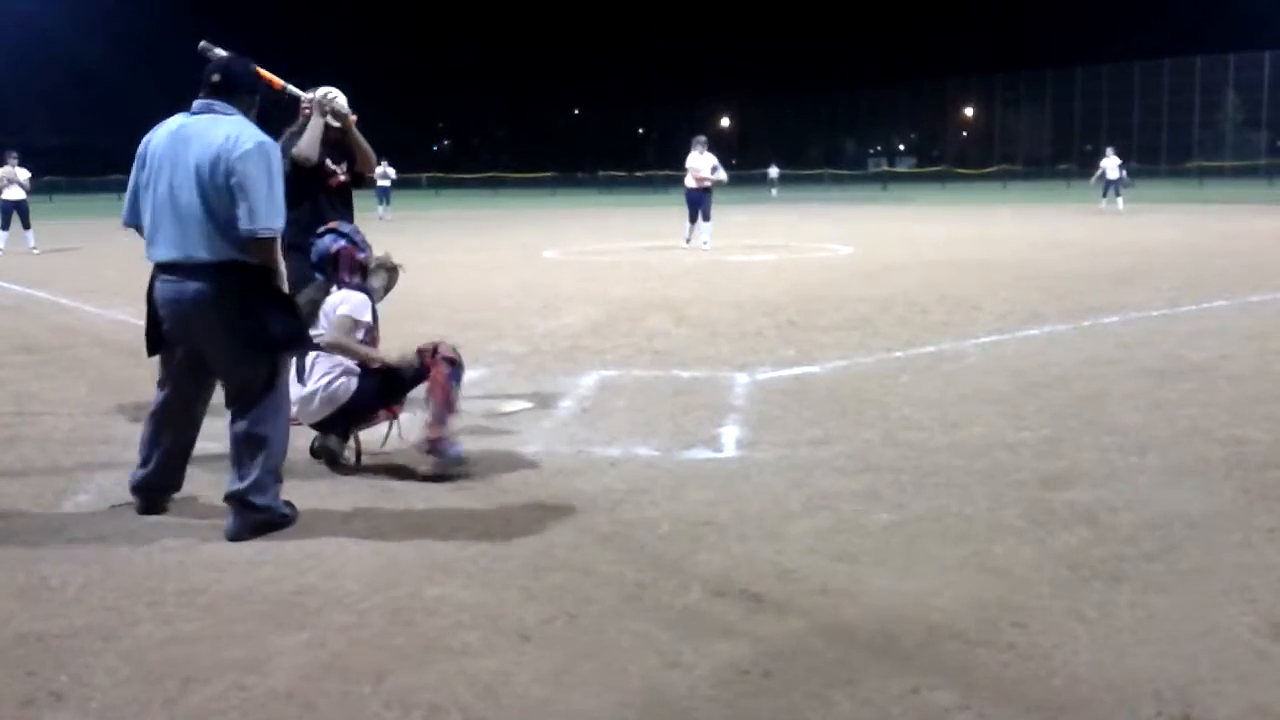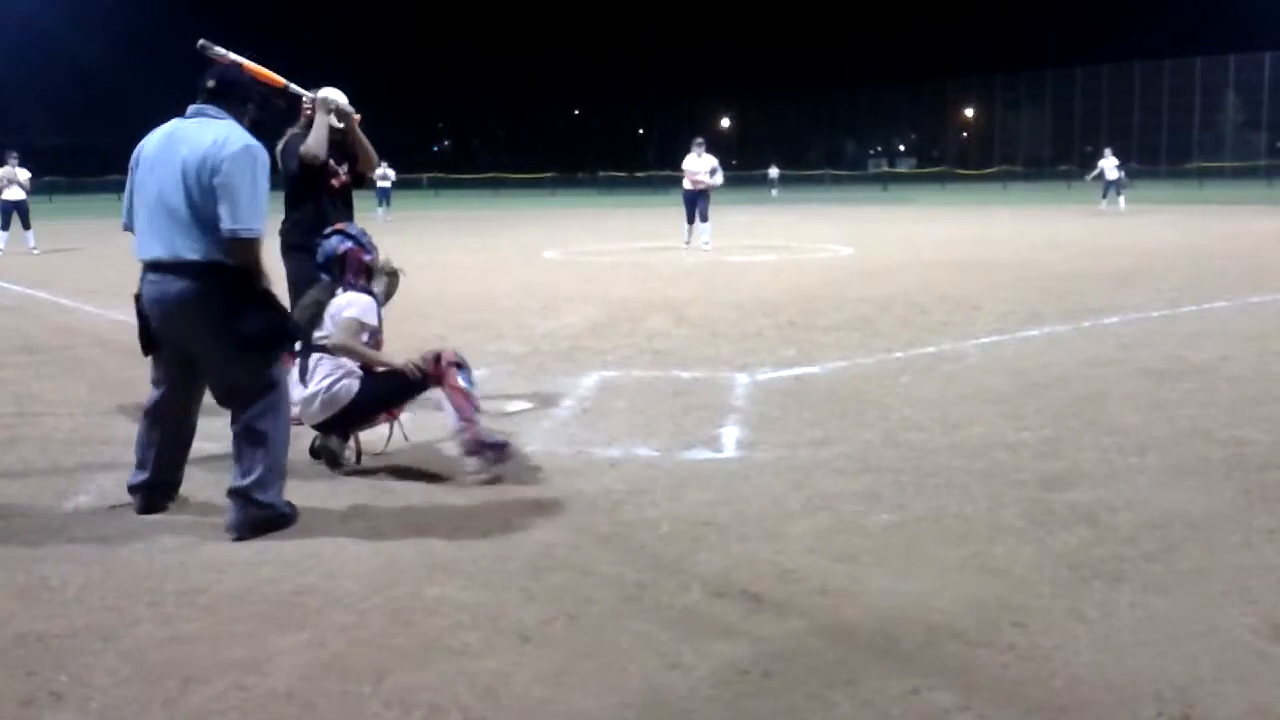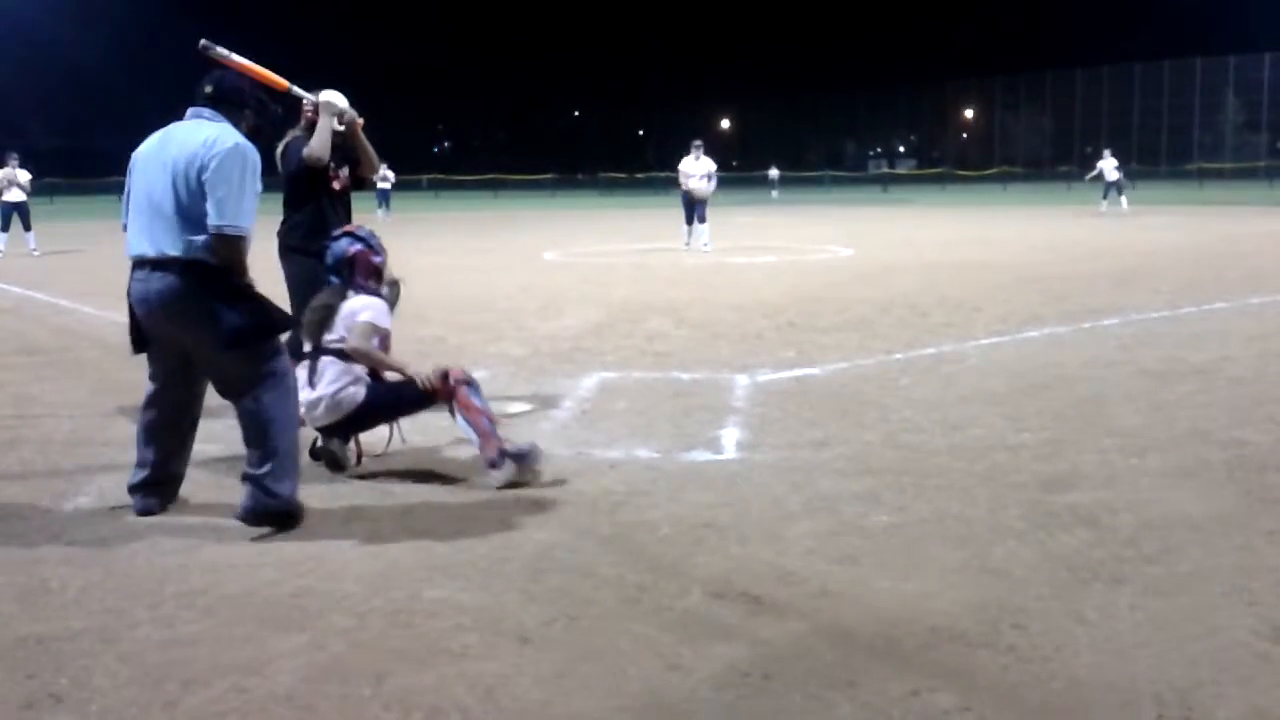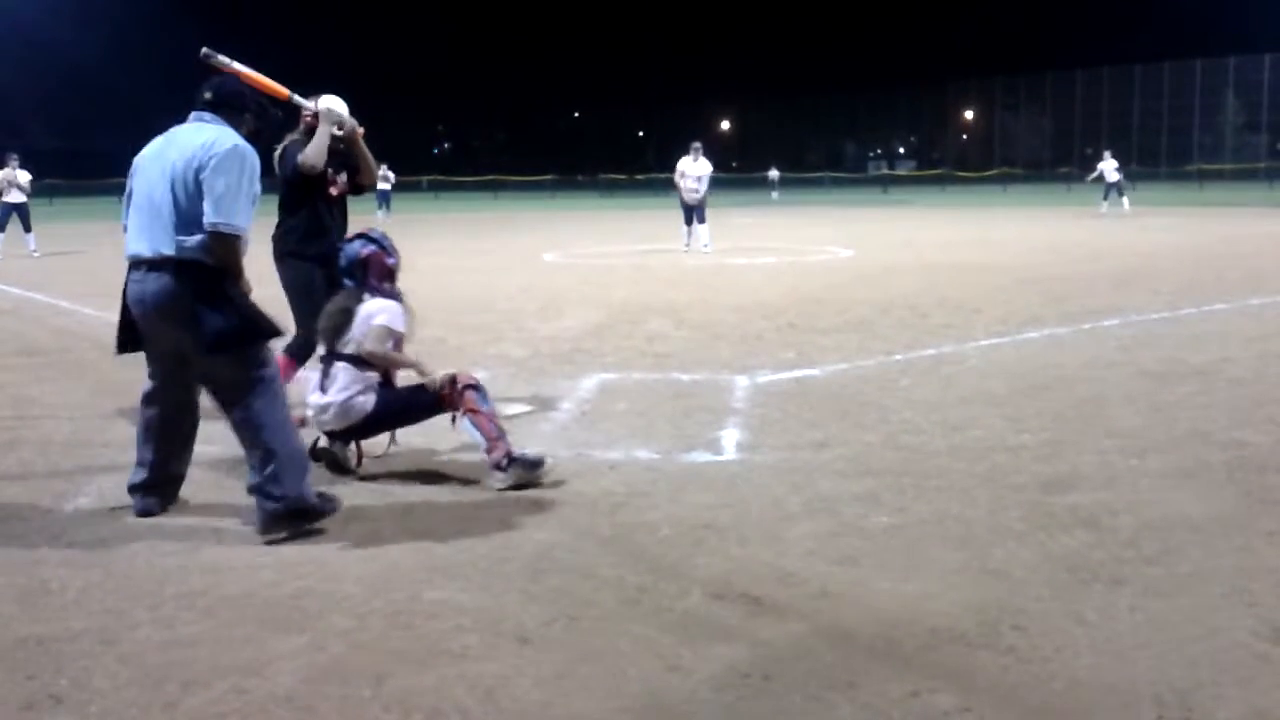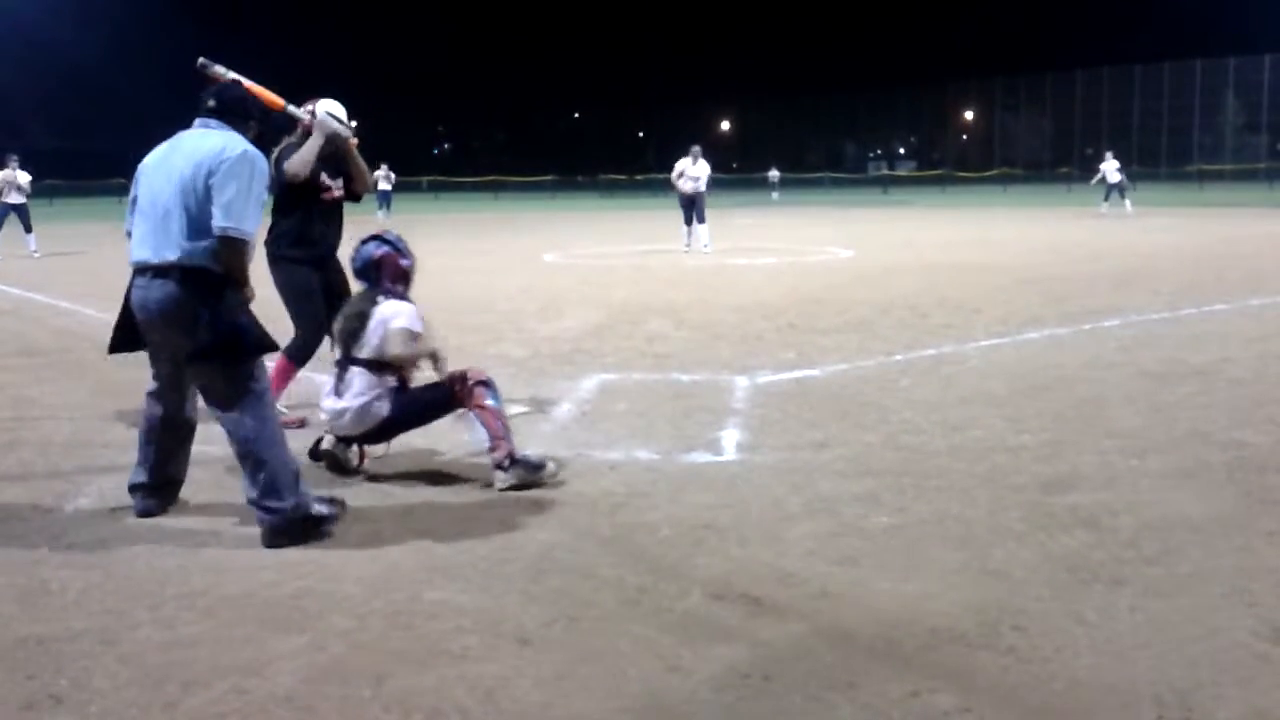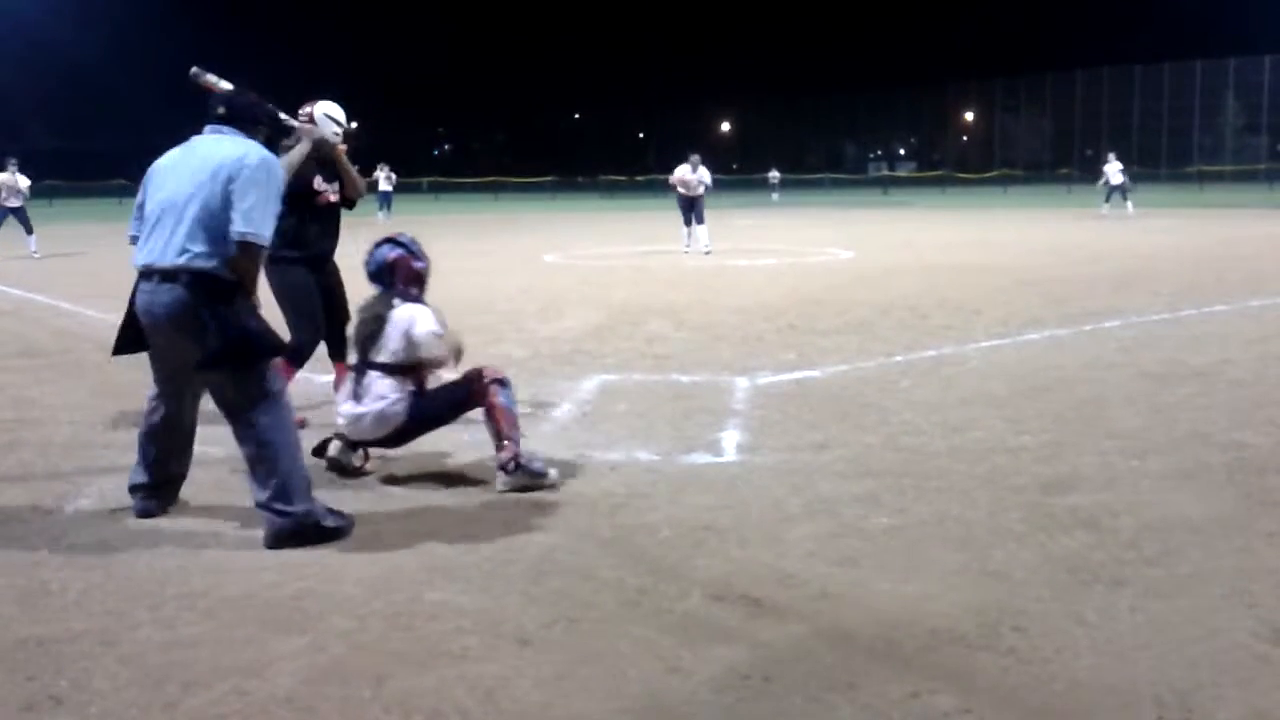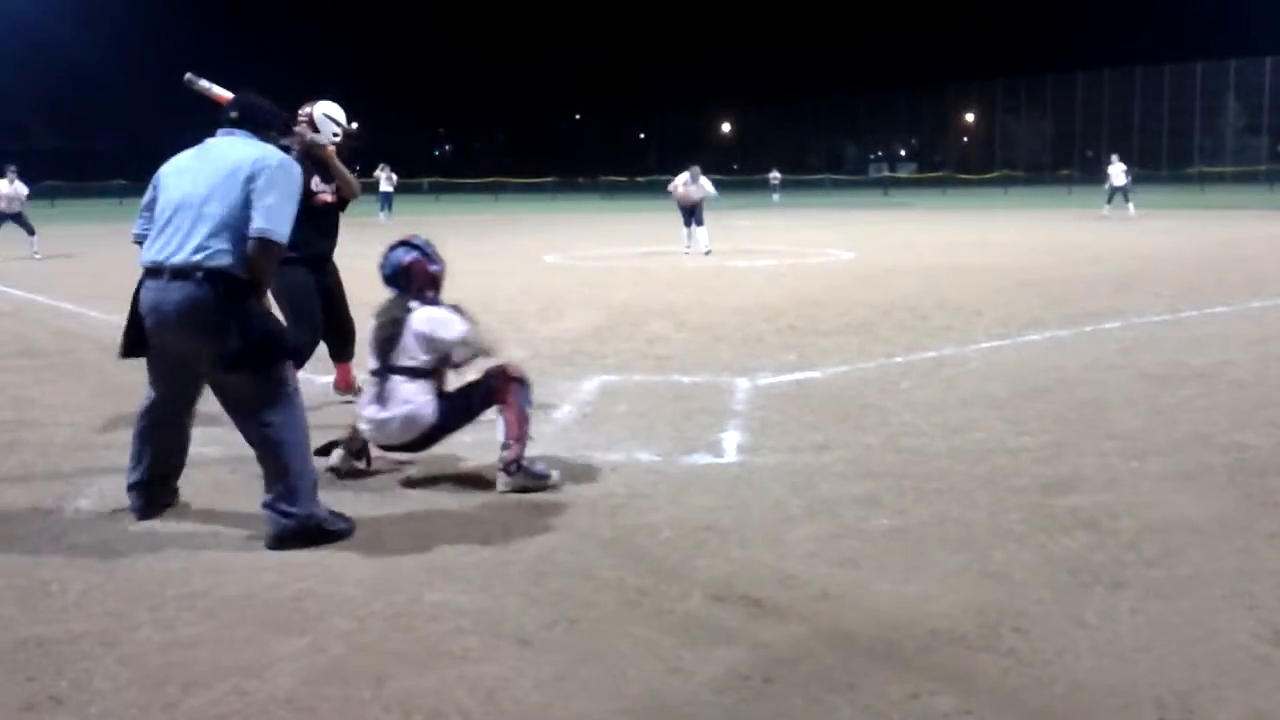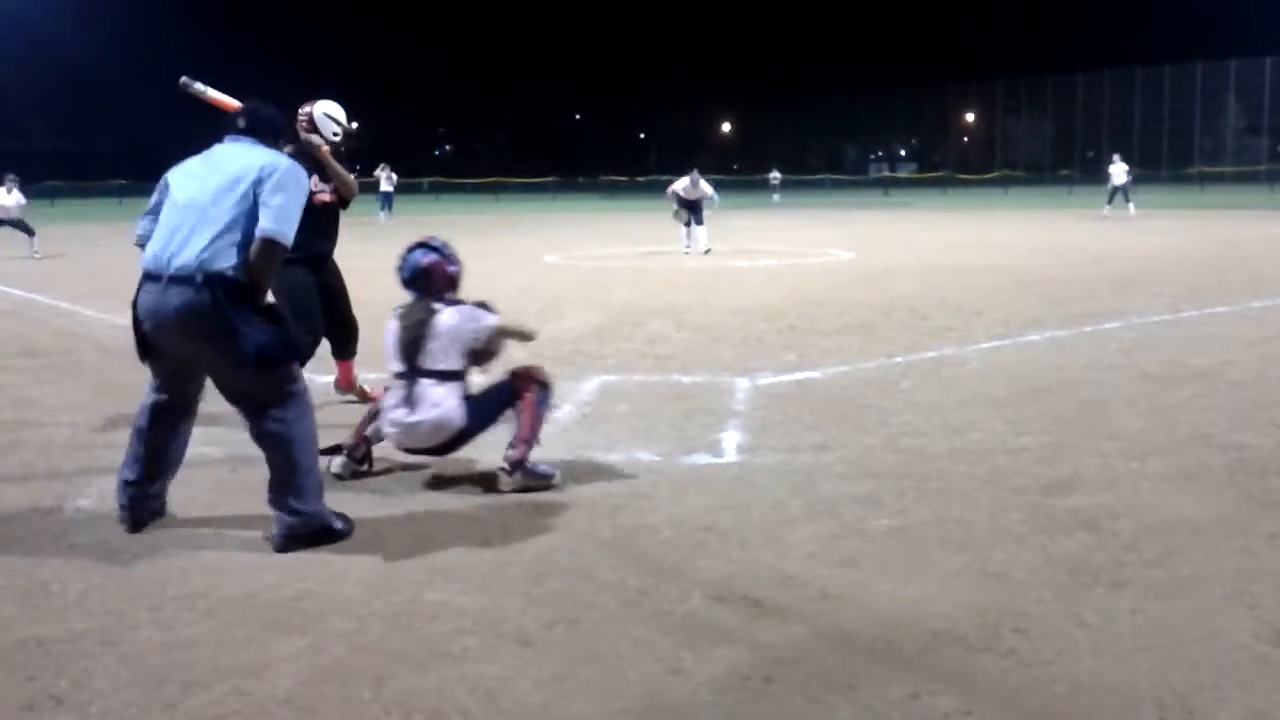
dt=0.1s
person 1, frame 1
left shoulder: (158, 135)
right shoulder: (251, 143)
left elbow: (134, 219)
right elbow: (257, 237)
right wrist: (275, 283)
left hip: (168, 285)
right hip: (226, 288)
left knee: (177, 392)
right knee: (259, 396)
left ankle: (151, 487)
right ankle: (253, 505)
person 1, frame 2
left shoulder: (153, 140)
right shoulder: (238, 145)
left elbow: (133, 222)
right elbow: (241, 237)
right wrist: (257, 283)
left hip: (156, 284)
right hip: (213, 288)
left knee: (171, 391)
right knee: (260, 391)
left ankle: (151, 487)
right ankle: (256, 503)
person 1, frame 3
left shoulder: (152, 143)
right shoulder: (232, 146)
left elbow: (131, 220)
right elbow: (226, 235)
right wrist: (239, 282)
left hip: (145, 282)
right hip: (195, 285)
left knee: (168, 390)
right knee: (265, 379)
left ankle: (149, 488)
right ankle: (270, 494)
person 1, frame 4
left shoulder: (154, 146)
right shoulder: (232, 148)
left elbow: (131, 224)
right elbow: (223, 234)
right wrist: (237, 281)
left hip: (141, 283)
right hip: (193, 285)
left knee: (166, 391)
right knee: (253, 386)
left ankle: (151, 490)
right ankle: (285, 497)
person 1, frame 5
left shoulder: (158, 153)
right shoulder: (240, 154)
left elbow: (133, 227)
right elbow: (232, 237)
right wrist: (241, 285)
left hip: (145, 289)
right hip: (195, 292)
left knee: (167, 393)
right knee: (244, 398)
left ankle: (151, 490)
right ankle: (284, 511)
person 1, frame 6
left shoulder: (168, 158)
right shoulder: (257, 159)
left elbow: (137, 233)
right elbow: (247, 244)
right wrist: (248, 293)
left hip: (150, 293)
right hip: (203, 298)
left knee: (171, 396)
right knee: (257, 401)
left ankle: (151, 490)
right ankle: (293, 515)
person 1, frame 7
left shoulder: (179, 160)
right shoulder: (276, 162)
left elbow: (142, 232)
right elbow: (265, 241)
right wrist: (254, 294)
left hip: (154, 293)
right hip: (210, 296)
left knee: (167, 397)
right knee: (271, 402)
left ankle: (149, 494)
right ankle: (298, 518)
person 1, frame 8
left shoulder: (186, 166)
right shoulder: (282, 167)
left elbow: (145, 234)
right elbow: (269, 244)
right wrist: (254, 297)
left hip: (154, 296)
right hip: (213, 300)
left knee: (170, 398)
right knee: (279, 400)
left ankle: (138, 502)
right ankle: (303, 518)
person 2, frame 1
left shoulder: (340, 146)
right shoulder: (294, 141)
left elbow: (369, 166)
right elbow: (306, 157)
left wrist: (347, 125)
right wrist: (317, 114)
right hip: (306, 245)
person 2, frame 2
left shoulder: (341, 147)
right shoulder: (295, 141)
left elbow: (370, 165)
right elbow: (314, 154)
left wrist: (351, 124)
right wrist: (322, 113)
right hip: (305, 249)
person 2, frame 3
left shoulder: (340, 149)
right shoulder: (296, 145)
left elbow: (370, 170)
right elbow: (318, 156)
left wrist: (354, 130)
right wrist: (325, 117)
right hip: (302, 248)
person 2, frame 4
left shoulder: (339, 154)
right shoulder: (294, 149)
left elbow: (369, 179)
right elbow: (312, 164)
left wrist: (355, 139)
right wrist: (326, 125)
left hip: (332, 253)
right hip: (298, 254)
right knee: (311, 333)
person 2, frame 5
left shoulder: (336, 160)
right shoulder: (292, 153)
left elbow: (363, 186)
right elbow: (296, 173)
left wrist: (349, 148)
right wrist: (319, 135)
left hip: (325, 257)
right hip: (292, 258)
right knee: (312, 331)
person 2, frame 6
left shoulder: (330, 162)
right shoulder: (294, 157)
left elbow: (357, 193)
left wrist: (339, 154)
right wrist: (308, 141)
left hip: (321, 260)
right hip: (288, 260)
left knee: (339, 326)
right knee: (308, 334)
left ankle: (345, 382)
person 2, frame 7
left shoulder: (328, 162)
right shoulder: (291, 160)
left elbow: (352, 192)
left wrist: (329, 156)
right wrist: (293, 145)
left hip: (321, 260)
right hip: (289, 261)
left knee: (342, 326)
right knee: (307, 334)
left ankle: (345, 382)
person 2, frame 8
left shoulder: (327, 159)
right shoulder: (289, 159)
left elbow: (350, 192)
left wrist: (324, 155)
right wrist: (295, 147)
left hip: (321, 259)
right hip: (290, 261)
left knee: (345, 325)
right knee: (308, 333)
left ankle: (347, 381)
person 3, frame 1
right shoulder: (354, 297)
right elbow: (333, 340)
right wrist: (386, 358)
left hip: (311, 409)
right hip: (338, 396)
left knee: (390, 398)
right knee: (444, 355)
left ankle: (333, 438)
right ankle: (436, 440)
person 3, frame 2
left shoulder: (317, 297)
right shoulder: (359, 300)
right elbow: (340, 342)
right wrist: (393, 363)
left hip: (311, 410)
right hip: (340, 400)
left knee: (397, 396)
right knee: (444, 363)
left ankle: (334, 437)
right ankle: (474, 439)
person 3, frame 3
left shoulder: (325, 300)
right shoulder: (371, 303)
right elbow: (356, 346)
right wrist: (404, 368)
left hip: (315, 411)
right hip: (345, 405)
right knee: (453, 380)
left ankle: (335, 439)
right ankle: (498, 459)
person 3, frame 4
left shoulder: (340, 304)
right shoulder: (386, 306)
right elbow: (371, 350)
right wrist: (417, 365)
left hip: (323, 415)
right hip: (354, 413)
right knee: (460, 385)
left ankle: (338, 441)
right ankle: (504, 462)
person 3, frame 5
left shoulder: (354, 307)
right shoulder: (401, 309)
right elbow: (396, 353)
right wrist: (430, 349)
left hip: (338, 417)
right hip: (373, 419)
right knee: (473, 383)
left ankle: (339, 441)
right ankle: (506, 462)
person 3, frame 6
left shoulder: (369, 311)
right shoulder: (416, 312)
right elbow: (437, 357)
right wrist: (450, 341)
left hip: (352, 422)
right hip: (390, 422)
right knee: (488, 380)
left ankle: (346, 444)
right ankle: (511, 464)
person 3, frame 7
left shoulder: (383, 316)
right shoulder: (436, 315)
right elbow: (483, 350)
right wrist: (470, 329)
left hip: (380, 430)
right hip: (419, 427)
right knee: (508, 376)
left ankle: (350, 448)
right ankle: (512, 466)
person 3, frame 8
left shoulder: (399, 319)
right shoulder: (460, 315)
right elbow: (527, 335)
right wrist: (493, 326)
left hip: (399, 433)
right hip: (444, 430)
right knee: (533, 378)
left ankle: (352, 452)
right ankle: (516, 465)
